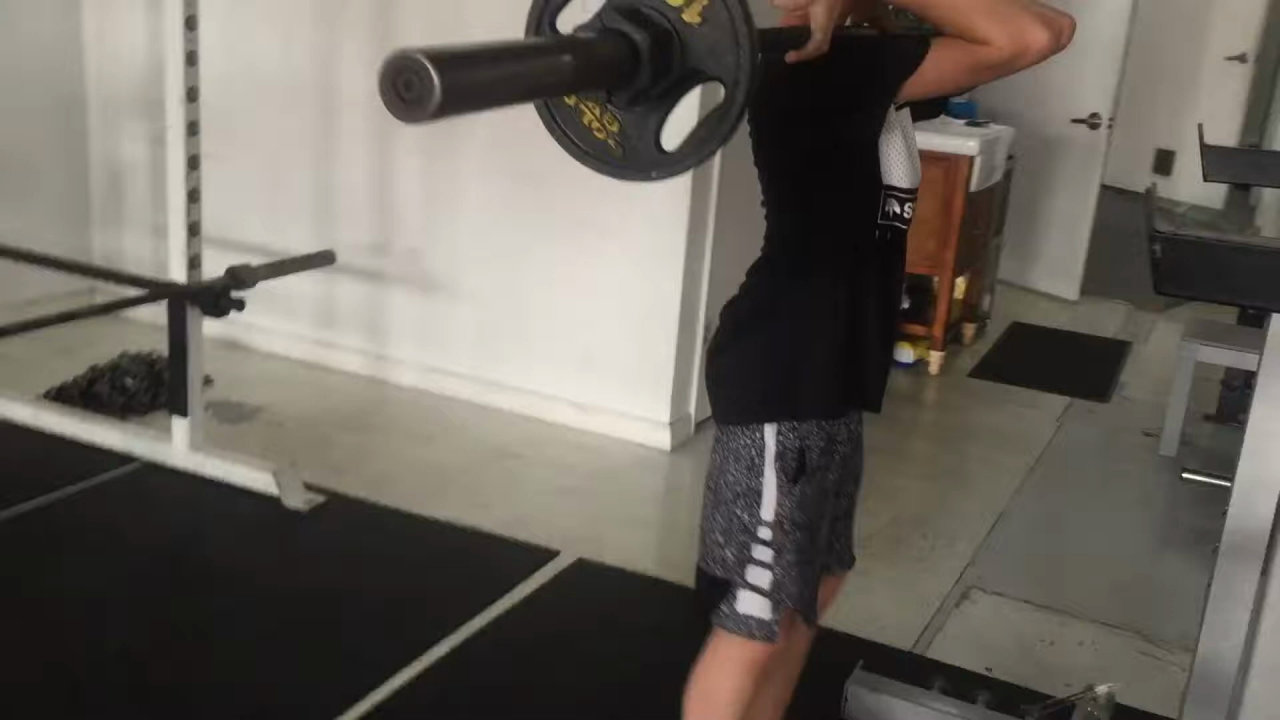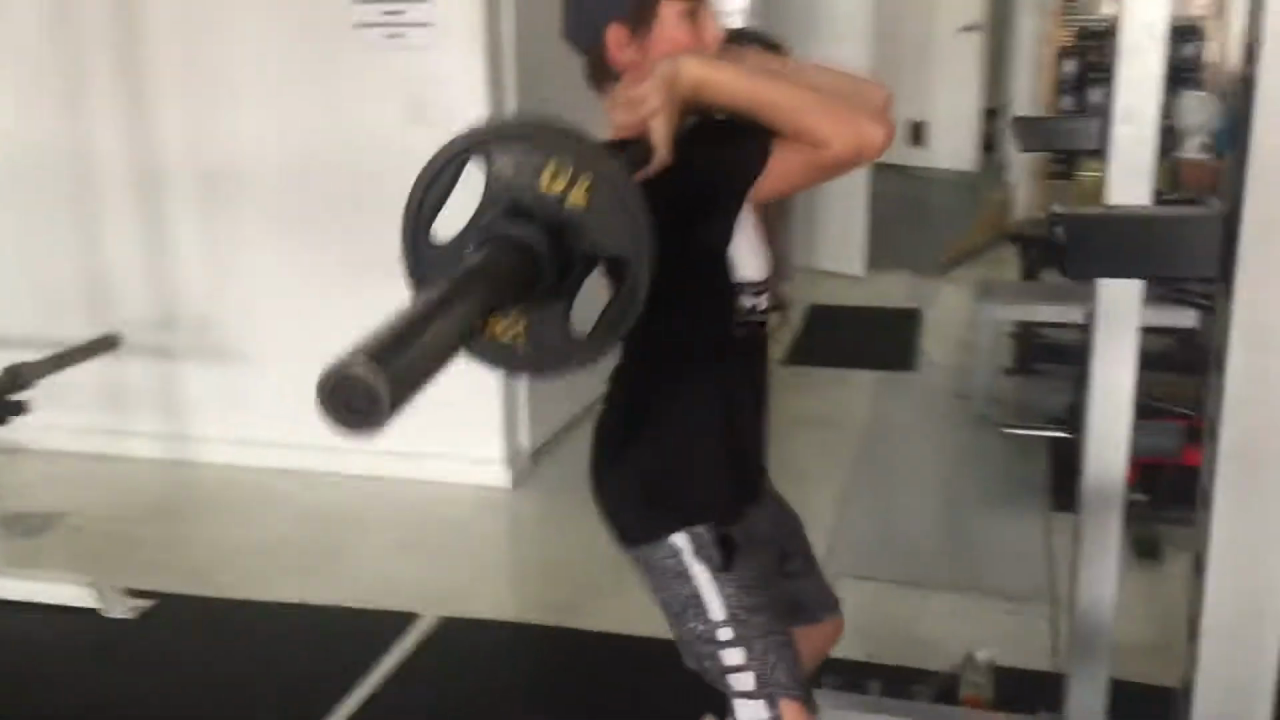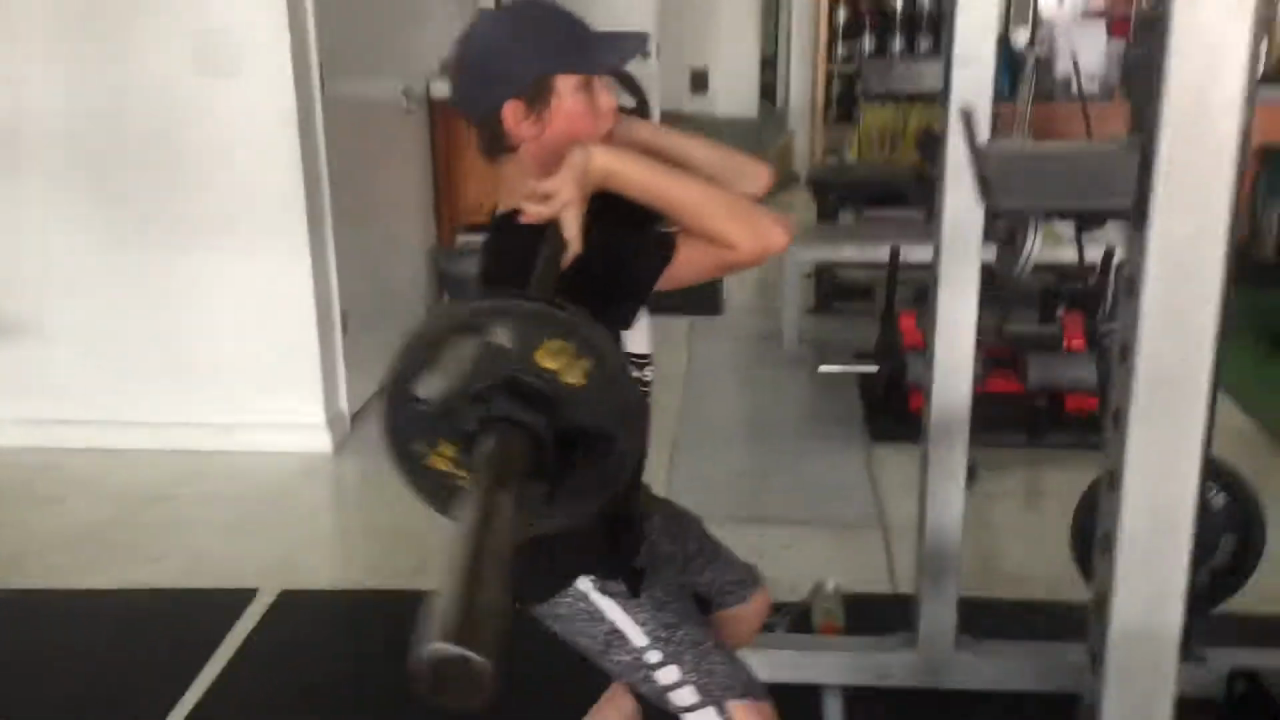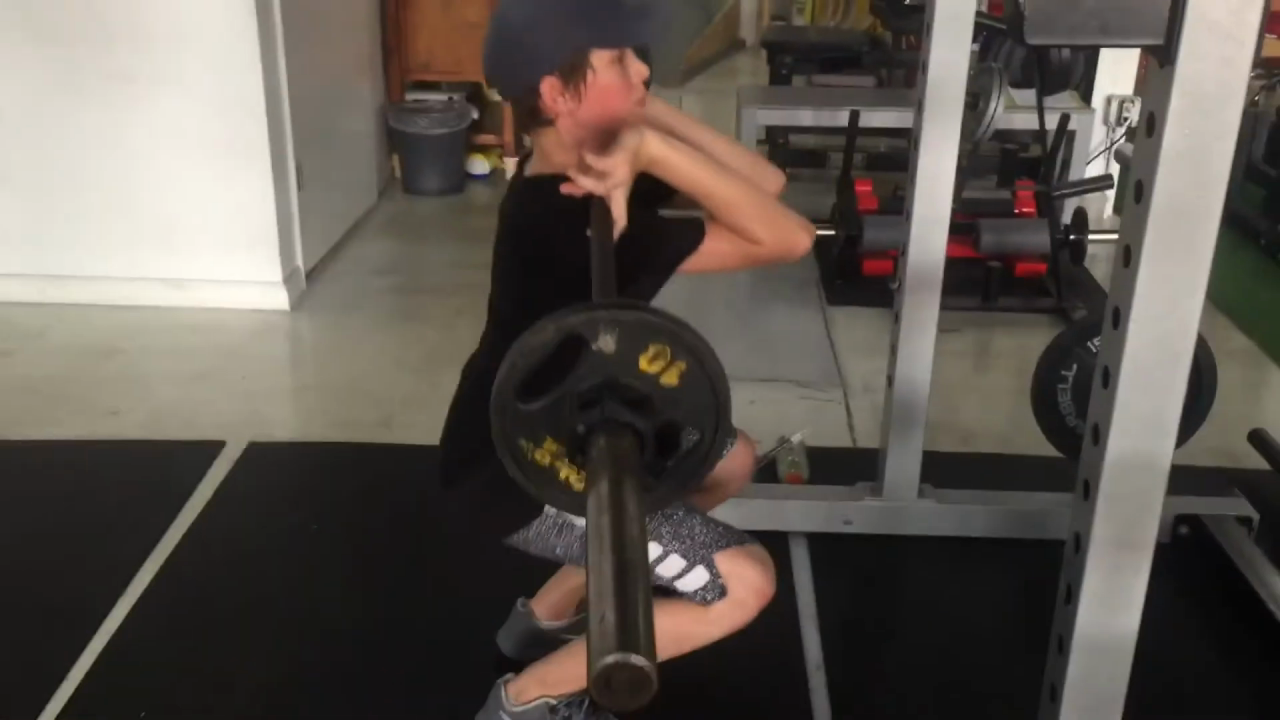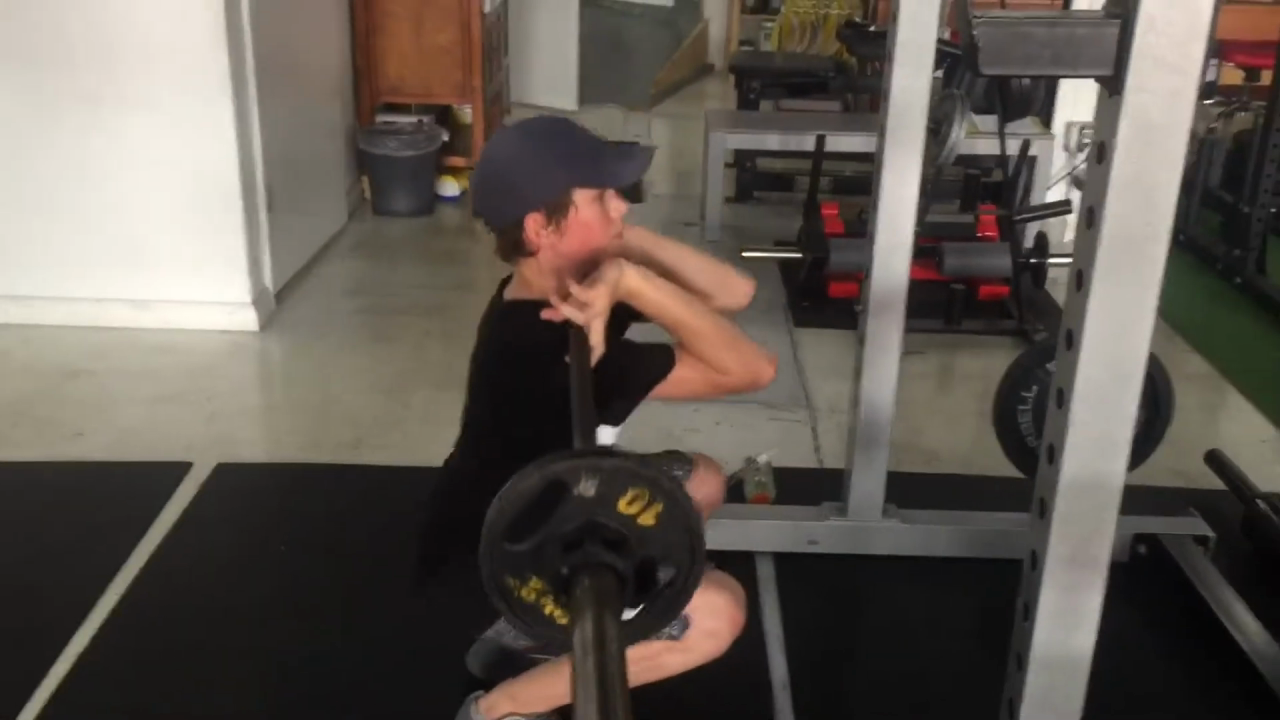
dt=0.5s
person 1, frame 1
left shoulder: (852, 64)
right shoulder: (816, 67)
left hip: (828, 377)
right hip: (778, 381)
left knee: (811, 590)
right knee: (756, 627)
person 1, frame 2
left shoulder: (690, 148)
right shoulder: (658, 169)
left elbow: (861, 106)
right elbow: (863, 134)
left wrist: (717, 70)
right wrist: (695, 73)
left hip: (722, 465)
right hip: (674, 487)
left knee: (811, 630)
person 1, frame 3
left shoulder: (583, 213)
right shoulder: (547, 251)
left elbow: (751, 182)
right elbow: (762, 237)
left wrist: (621, 137)
right wrist: (607, 166)
left hip: (605, 499)
right hip: (559, 538)
left knee: (741, 605)
person 1, frame 4
left shoulder: (583, 169)
right shoulder: (564, 217)
left elbow: (764, 183)
right elbow: (785, 238)
left wrist: (650, 116)
right wrist: (650, 150)
right hip: (517, 469)
left knee: (728, 460)
right knee: (743, 581)
left ankle: (548, 612)
person 1, frame 5
left shoulder: (567, 291)
right shoulder: (540, 346)
left elbow: (735, 292)
right elbow: (750, 368)
left wrist: (624, 245)
right wrist: (629, 280)
left knee: (701, 481)
right knee: (715, 614)
left ankle: (520, 634)
